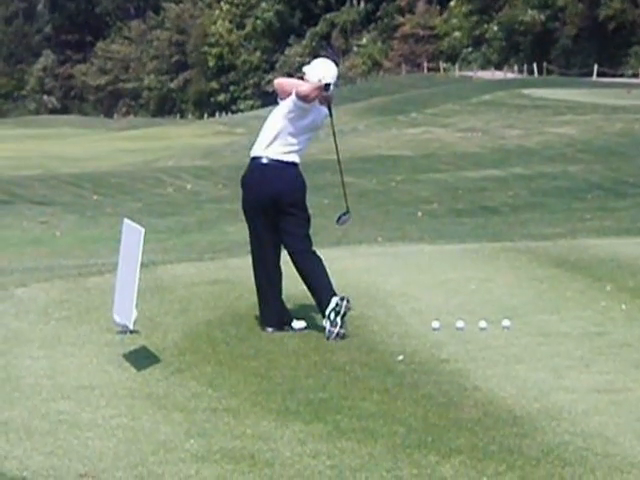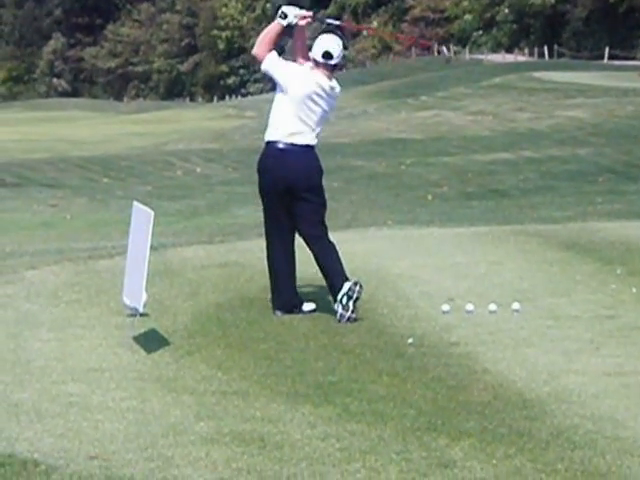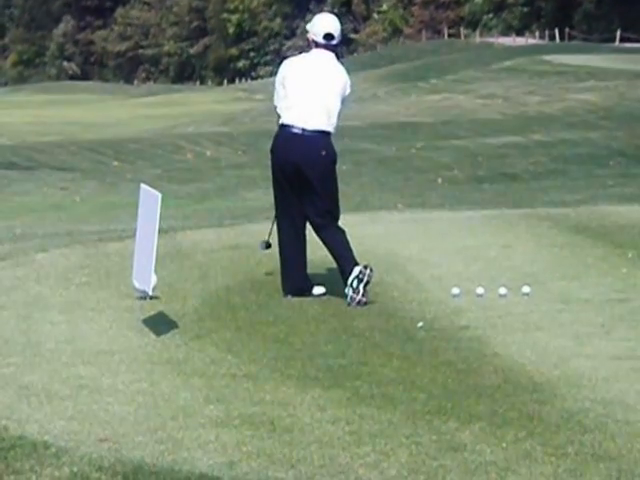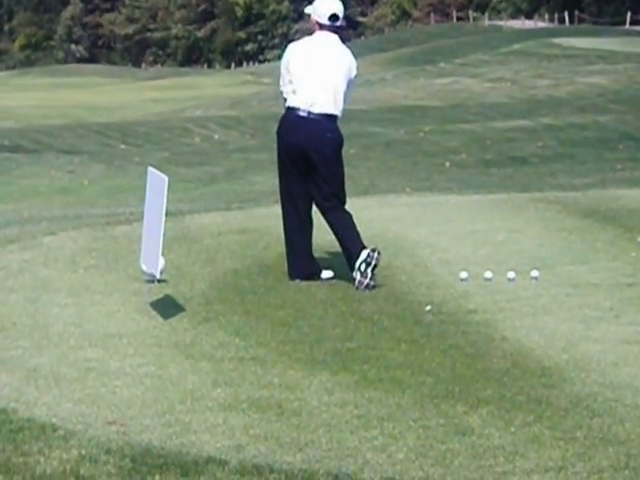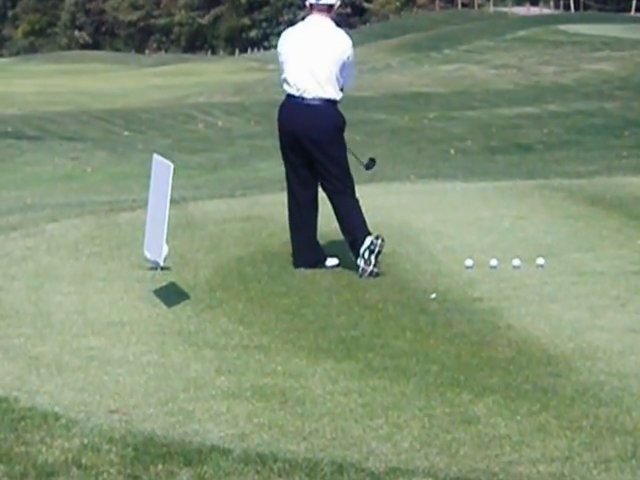
dt=1s
person 1, frame 1
left shoulder: (302, 102)
right shoulder: (321, 112)
left elbow: (303, 91)
right elbow: (280, 83)
left wrist: (317, 86)
right wrist: (321, 89)
left hip: (259, 175)
right hip: (288, 177)
left knee: (265, 251)
right knee: (301, 247)
left ankle: (274, 317)
right ankle: (330, 301)
person 1, frame 2
left shoulder: (295, 76)
right shoulder: (333, 91)
left elbow: (259, 51)
right elbow: (302, 59)
left wrist: (283, 19)
right wrist: (299, 27)
left hip: (274, 158)
right hip: (305, 161)
left knee: (278, 234)
right knee: (315, 232)
left ankle: (285, 300)
right ankle: (342, 285)
person 1, frame 3
left shoulder: (290, 65)
right shoulder: (341, 75)
left elbow: (279, 109)
right elbow: (334, 111)
left hip: (286, 142)
right hip: (318, 146)
left knee: (289, 216)
right knee: (324, 217)
left ankle: (295, 283)
right ankle: (352, 270)
person 1, frame 4
left shoulder: (295, 48)
right shoulder: (346, 58)
left elbow: (286, 90)
right elbow: (343, 99)
left hip: (292, 125)
right hip: (324, 130)
left knee: (295, 198)
right knee: (331, 201)
left ankle: (302, 266)
right ankle: (359, 254)
person 1, frame 5
left shoulder: (288, 36)
right shoulder: (341, 40)
left elbow: (287, 76)
right elbow: (344, 84)
left hip: (291, 112)
right hip: (323, 116)
left knee: (299, 187)
right knee: (339, 186)
left ankle: (307, 254)
right ankle: (363, 242)
